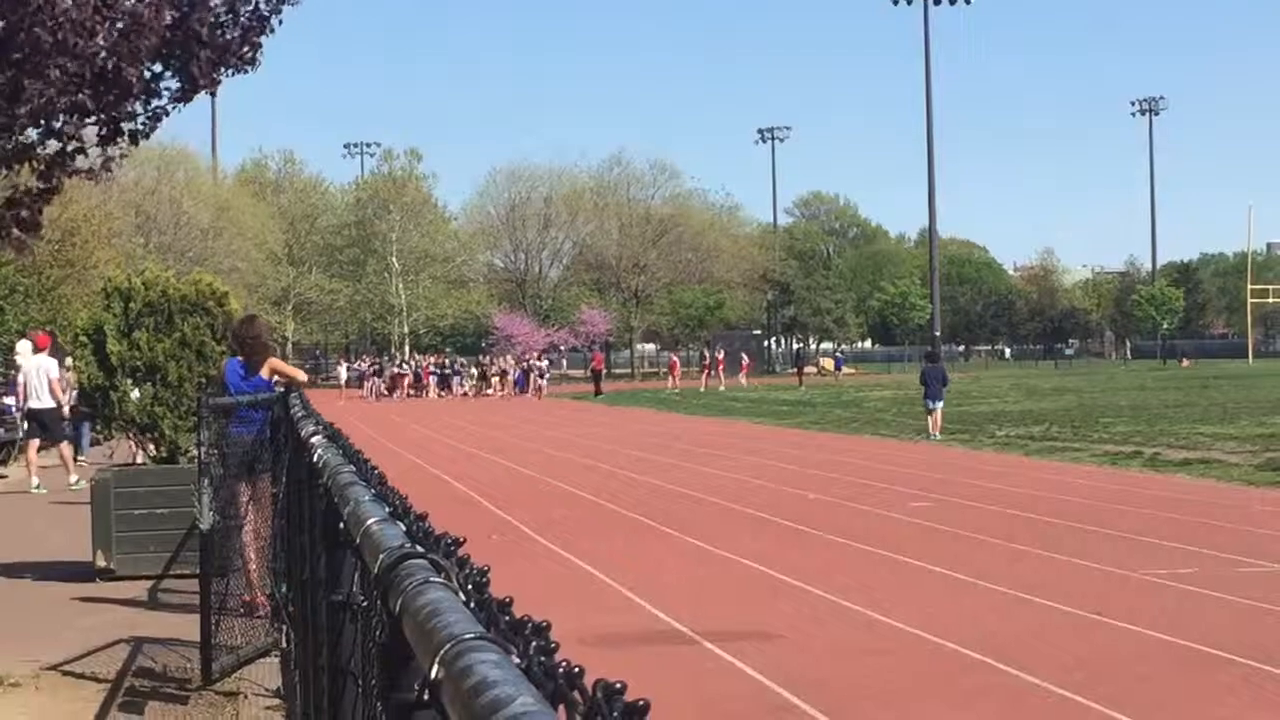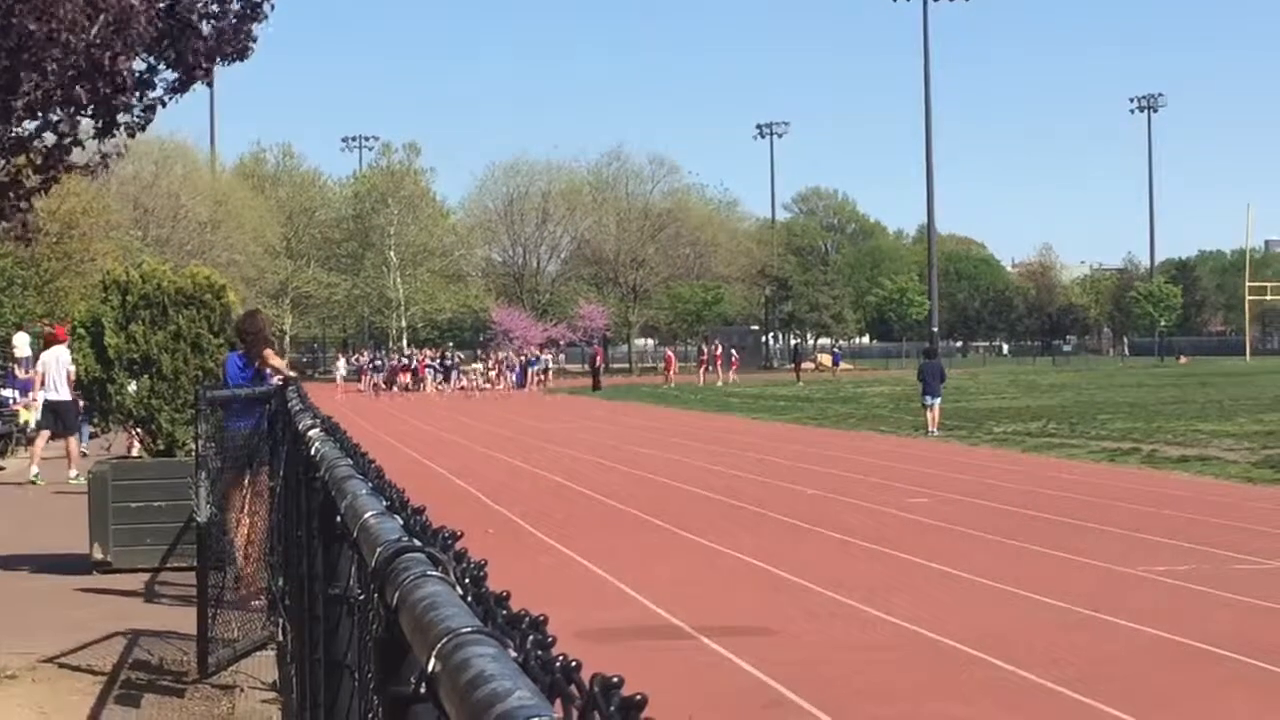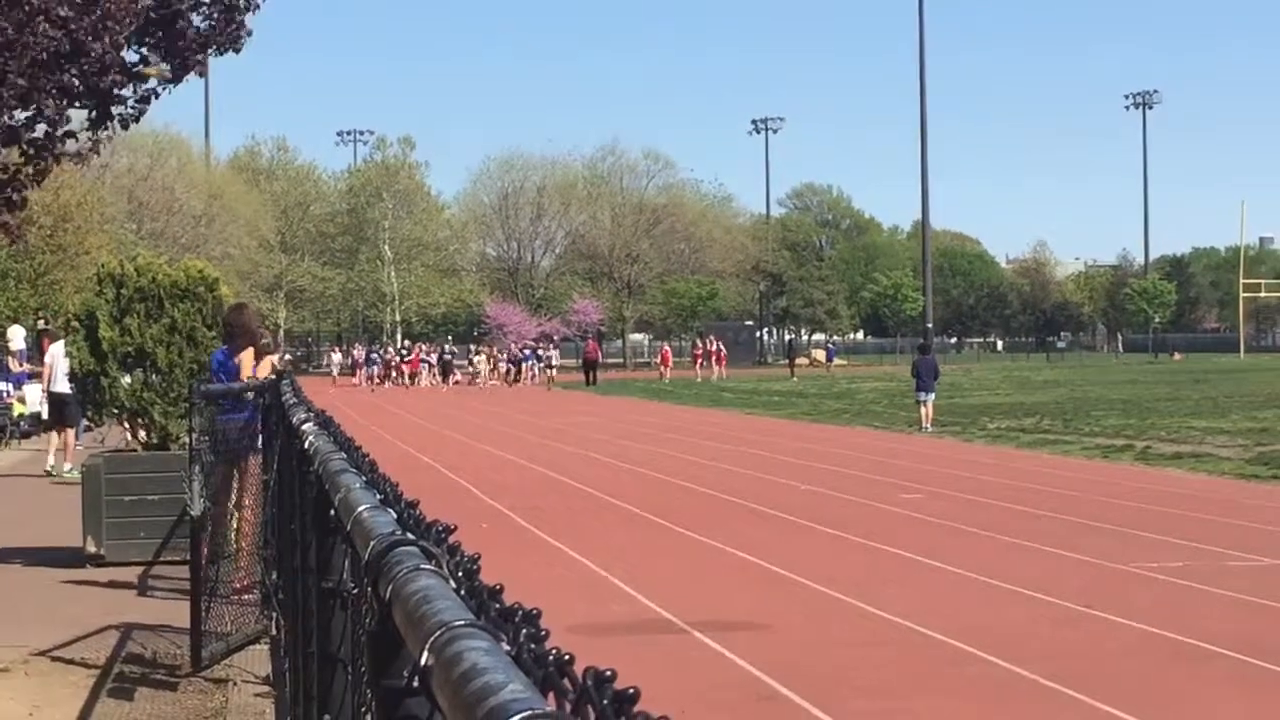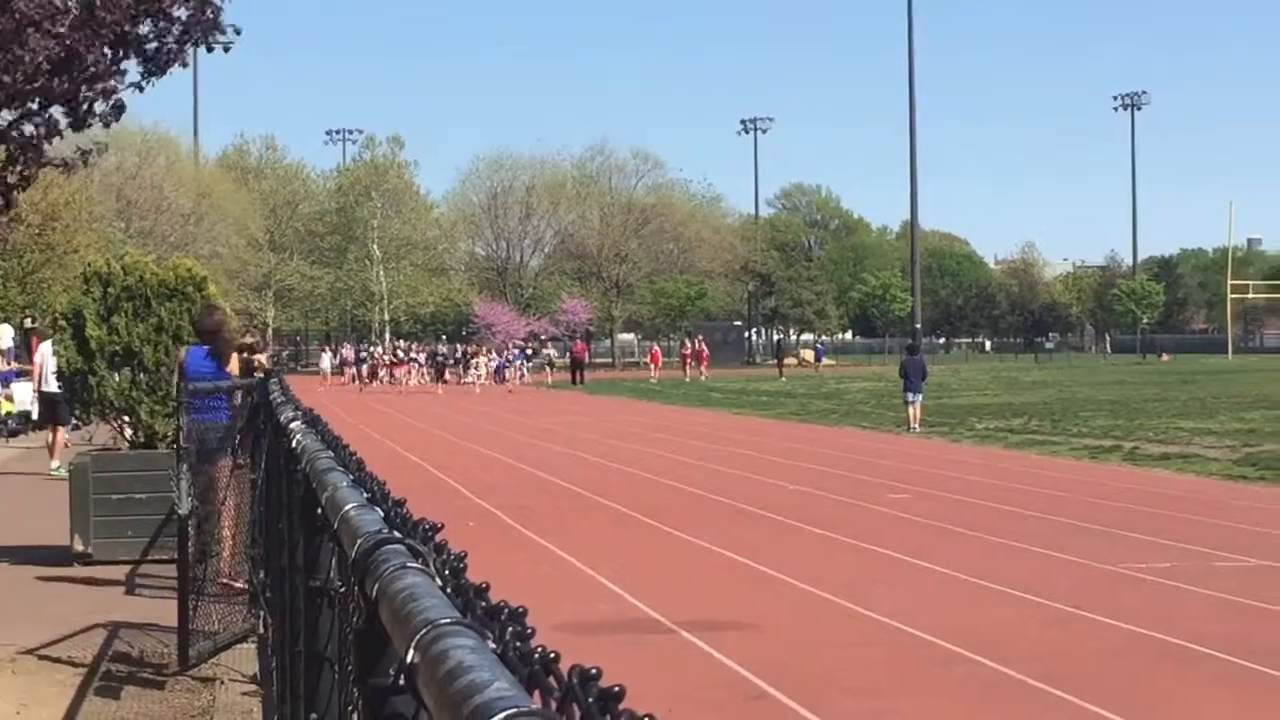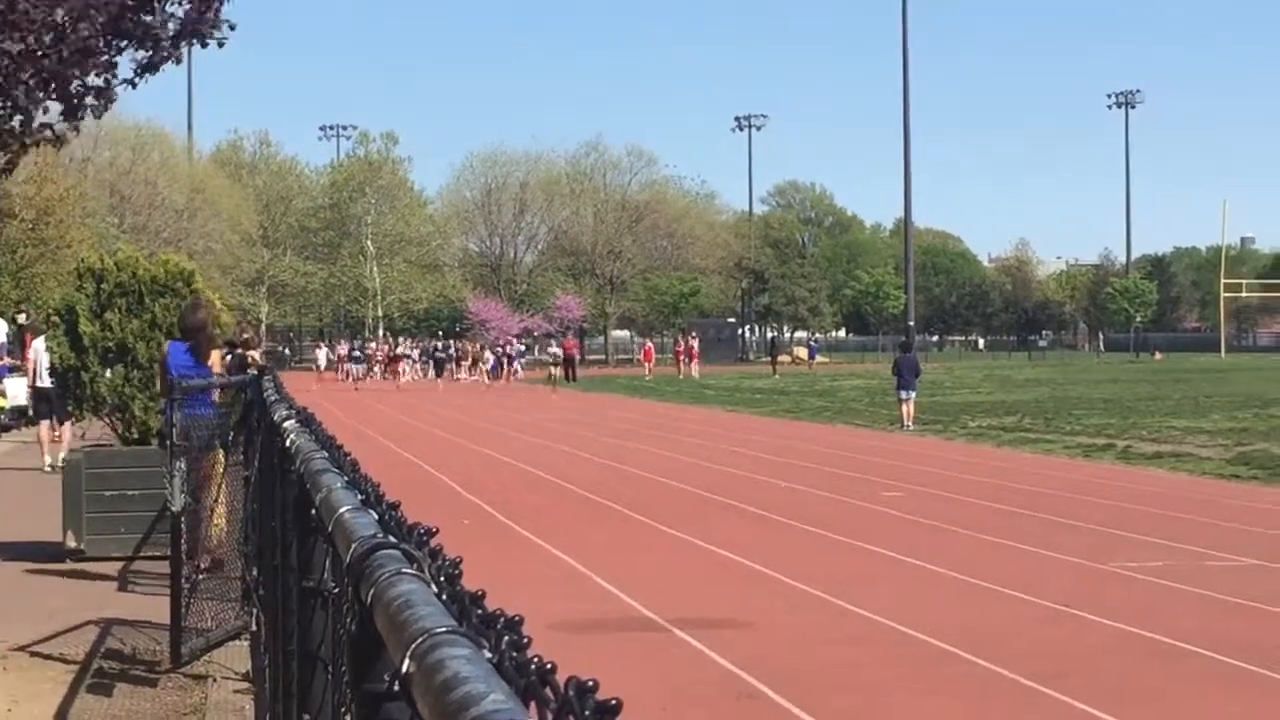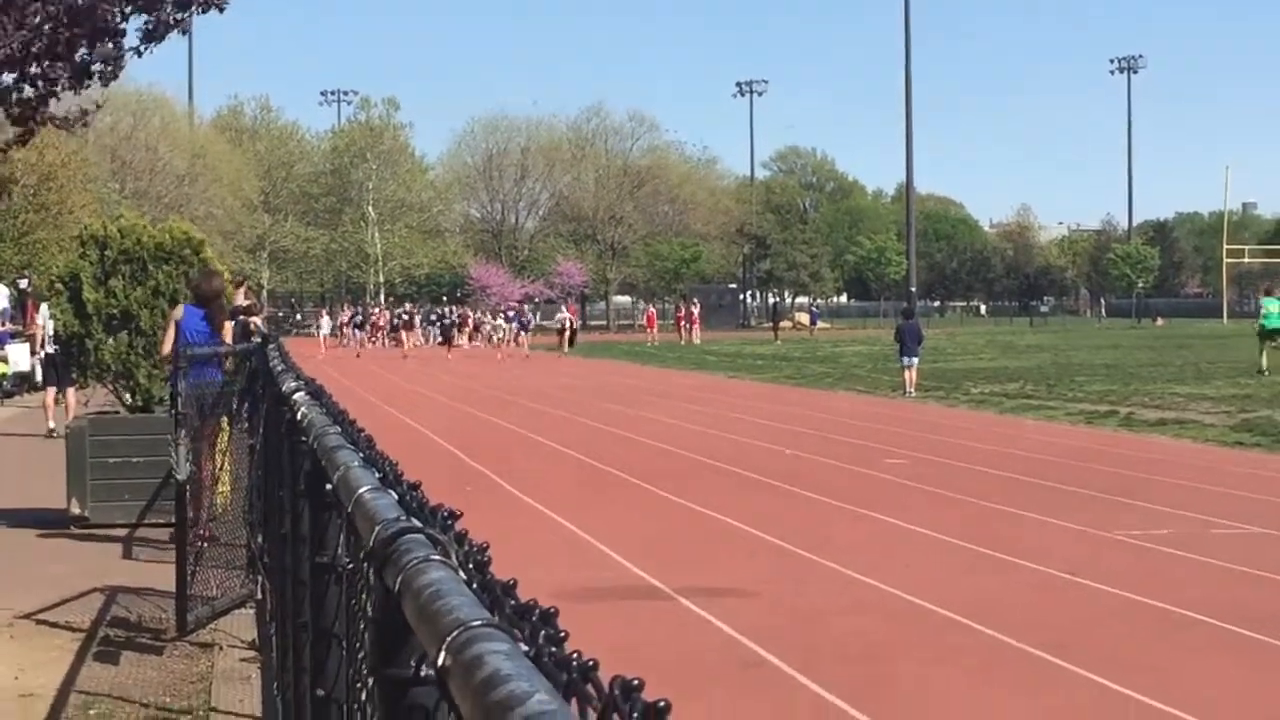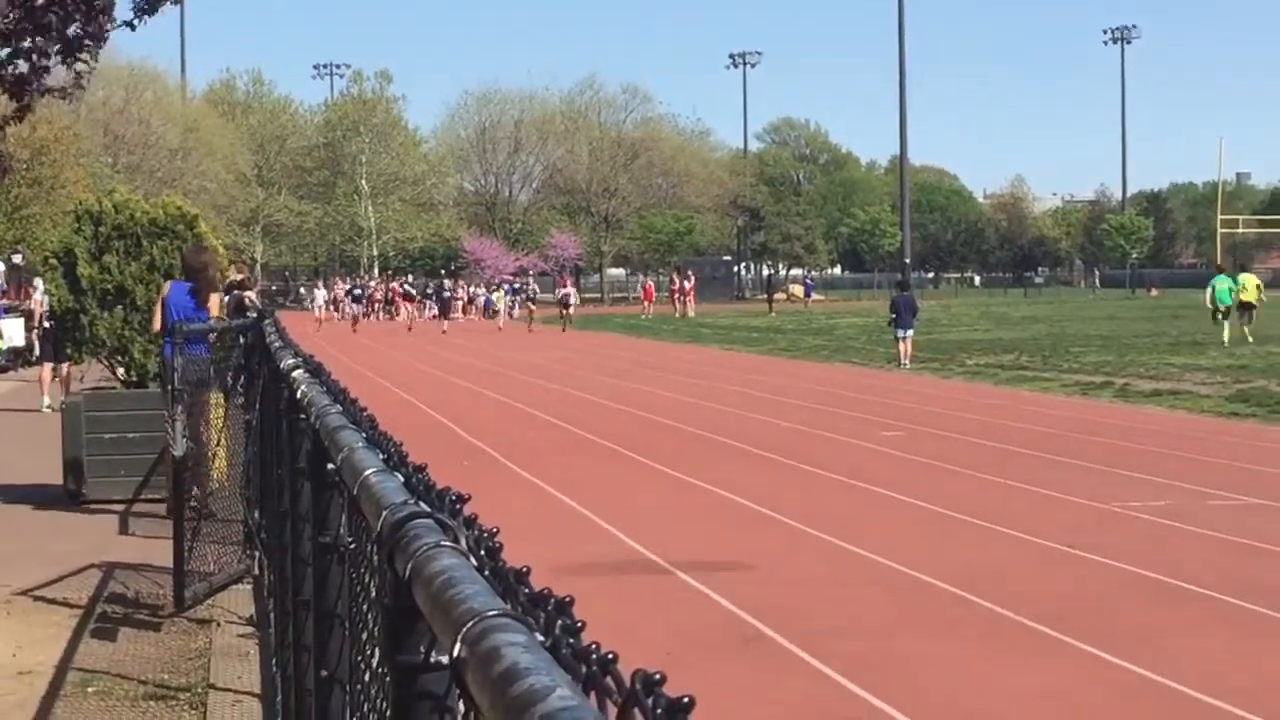
dt=0.4s
person 1, frame 1
left shoulder: (227, 366)
right shoulder: (268, 363)
right elbow: (303, 378)
right wrist: (280, 378)
left hip: (236, 441)
right hip: (263, 440)
left knee: (244, 518)
right knee: (262, 518)
left ankle: (255, 594)
right ankle: (258, 593)
person 1, frame 2
left shoulder: (229, 359)
right shoulder: (262, 355)
right elbow: (276, 363)
right wrist: (284, 374)
left hip: (233, 432)
right hip: (259, 431)
left knee: (234, 507)
right knee: (259, 508)
left ankle: (242, 570)
right ankle: (254, 582)
person 1, frame 3
left shoulder: (219, 354)
right shoulder: (248, 351)
right wrist: (264, 368)
left hip: (222, 426)
right hip: (246, 427)
left knee: (222, 497)
right knee: (249, 502)
left ankle: (208, 560)
right ankle: (242, 578)
person 1, frame 4
left shoulder: (186, 354)
right shoulder: (229, 356)
right elbow: (236, 397)
left hip: (192, 427)
right hip: (221, 428)
left knee: (198, 497)
right knee: (227, 498)
right ankle: (228, 569)
person 1, frame 5
left shoulder: (168, 349)
right shoulder: (212, 352)
left elbow: (162, 390)
right elbow: (216, 394)
left hip: (177, 421)
right hip: (206, 421)
right knee: (207, 491)
left ankle: (184, 558)
right ankle: (203, 556)
person 1, frame 6
left shoulder: (180, 312)
right shoulder: (223, 321)
left elbow: (165, 352)
left hip: (185, 385)
right hip: (213, 387)
right knee: (206, 457)
left ankle: (186, 516)
right ankle: (201, 525)
person 1, frame 7
left shoulder: (168, 287)
right shoulder: (210, 295)
left elbow: (156, 328)
right elbow: (212, 335)
left hip: (172, 360)
right hip: (199, 361)
left knee: (175, 429)
right knee: (199, 430)
left ankle: (175, 499)
right ankle: (199, 496)
